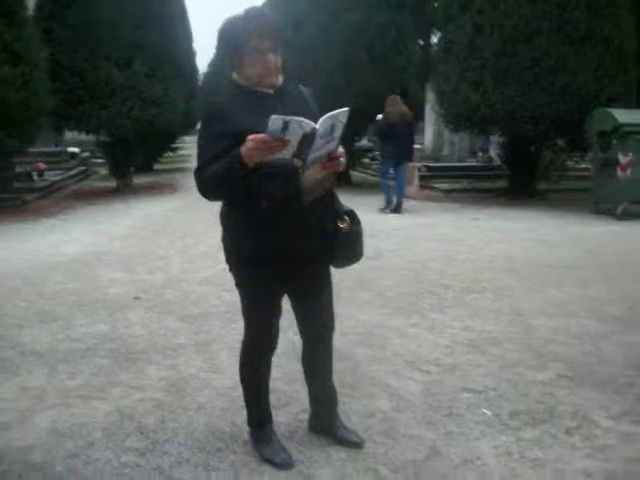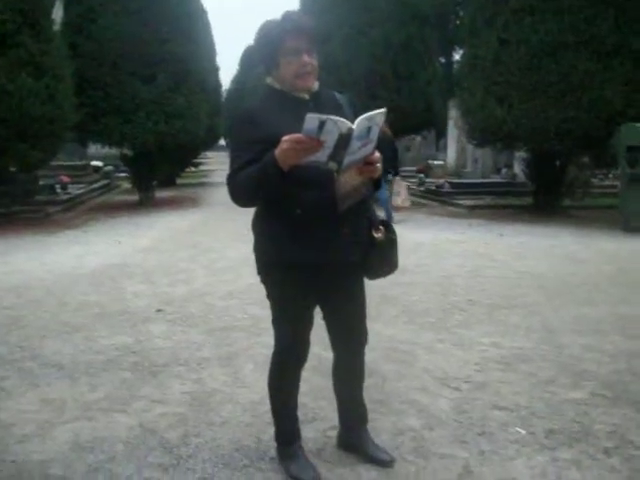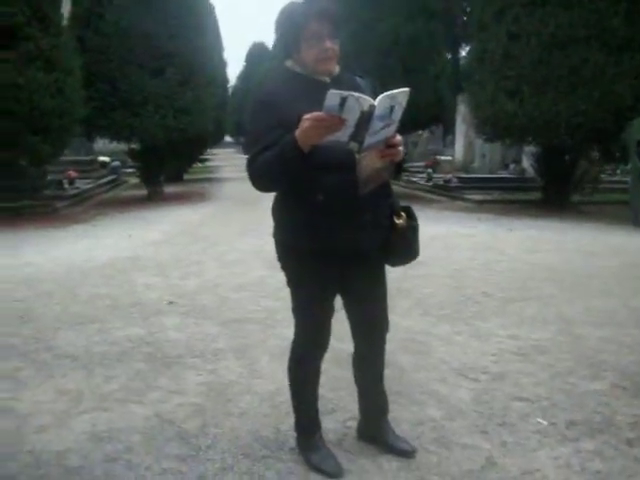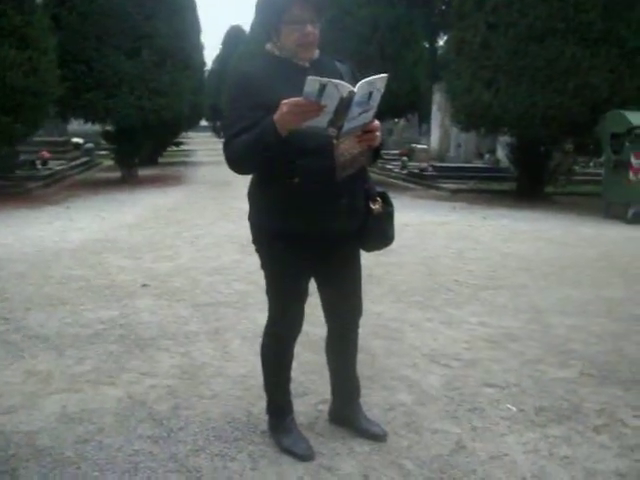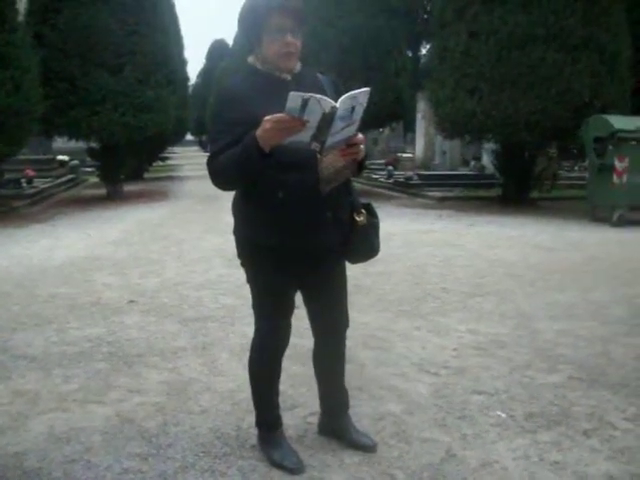
dt=1s
person 1, frame 1
left shoulder: (301, 96)
right shoulder: (222, 107)
left elbow: (322, 153)
right elbow: (208, 184)
left wrist: (335, 160)
right wrist: (244, 158)
left hip: (310, 240)
right hip: (258, 248)
left knee: (319, 330)
right knee: (261, 337)
left ankle: (325, 414)
right ankle: (260, 428)
person 1, frame 2
left shoulder: (336, 103)
right shoulder: (255, 114)
left elbow: (358, 165)
right elbow: (241, 191)
left wrist: (372, 169)
right wrist: (279, 161)
left hip: (344, 251)
right hip: (289, 258)
left knee: (352, 344)
right knee: (291, 350)
left ankle: (353, 430)
person 1, frame 3
left shoulder: (356, 87)
right shoulder: (274, 95)
left elbow: (379, 151)
right elbow: (261, 174)
left wrist: (394, 152)
right wrist: (300, 141)
left hip: (364, 237)
right hip: (309, 244)
left knee: (373, 332)
right knee: (312, 338)
left ankle: (374, 421)
right ankle: (308, 436)
person 1, frame 4
left shoulder: (333, 71)
right shoulder: (251, 75)
left elbow: (354, 135)
right elbow: (238, 156)
left wrist: (371, 137)
right wrist: (278, 125)
left hip: (340, 221)
right hip: (285, 227)
left knee: (346, 317)
right knee: (285, 322)
left ankle: (346, 404)
right ankle: (280, 418)
person 1, frame 5
left shoulder: (316, 83)
right shoulder: (235, 90)
left elbow: (338, 148)
right elbow: (221, 173)
left wrist: (355, 151)
right wrist: (260, 141)
left hip: (325, 235)
right hip: (269, 242)
left knee: (333, 330)
right knee: (272, 335)
left ankle: (335, 417)
right ankle: (269, 431)
